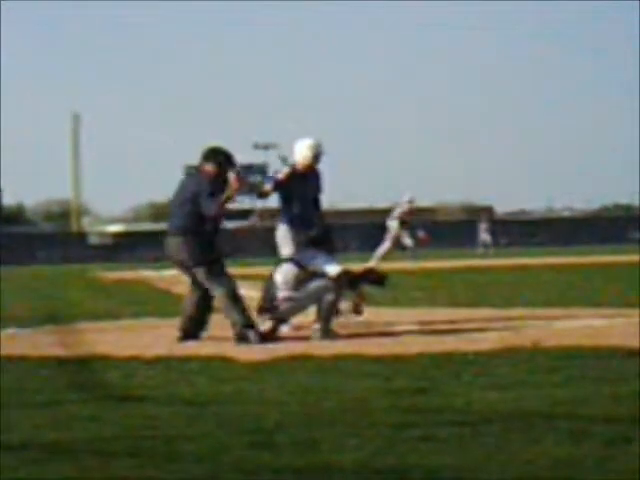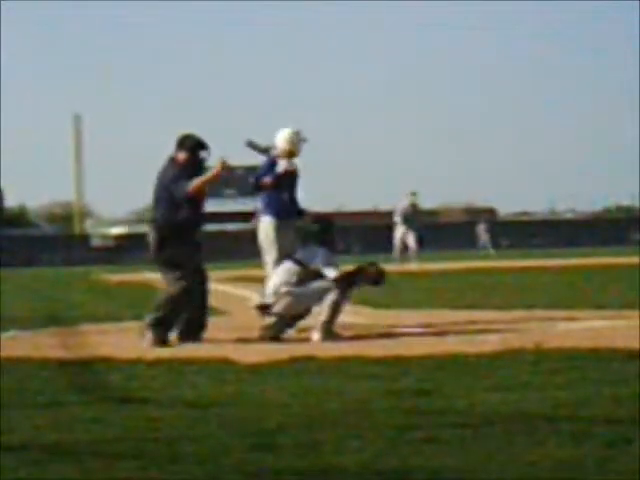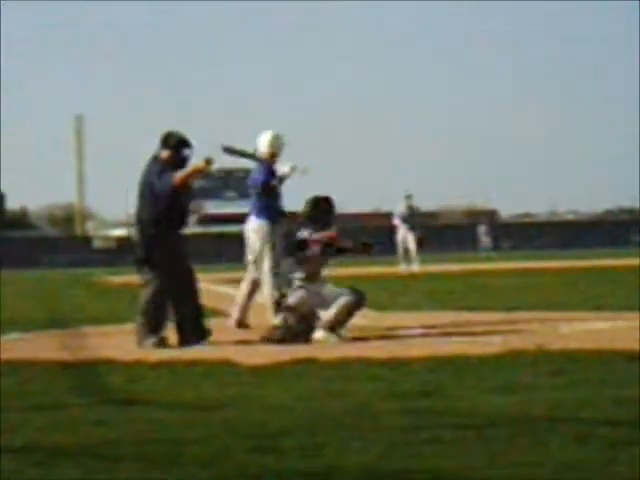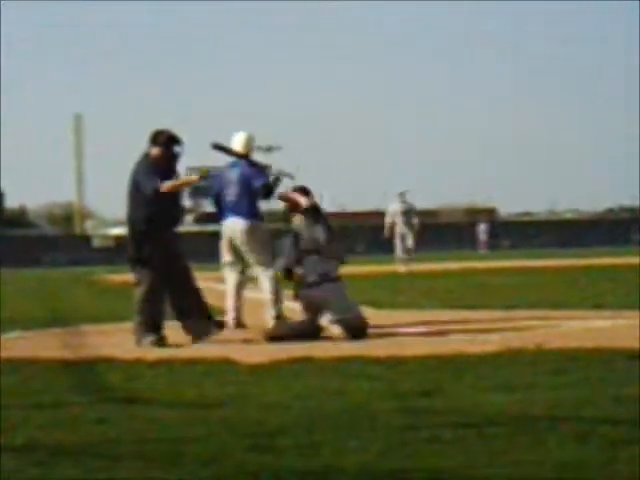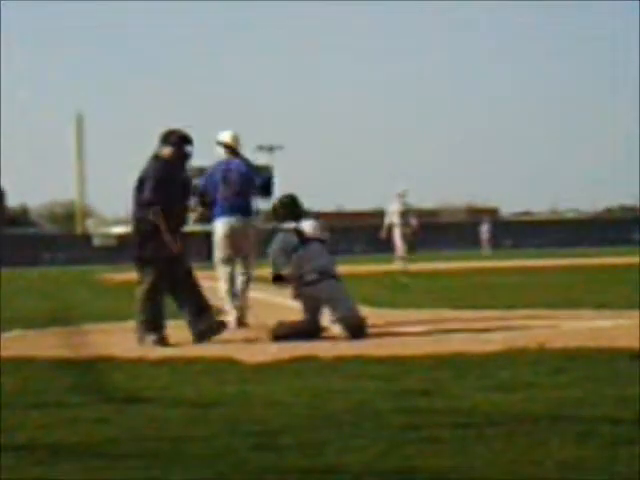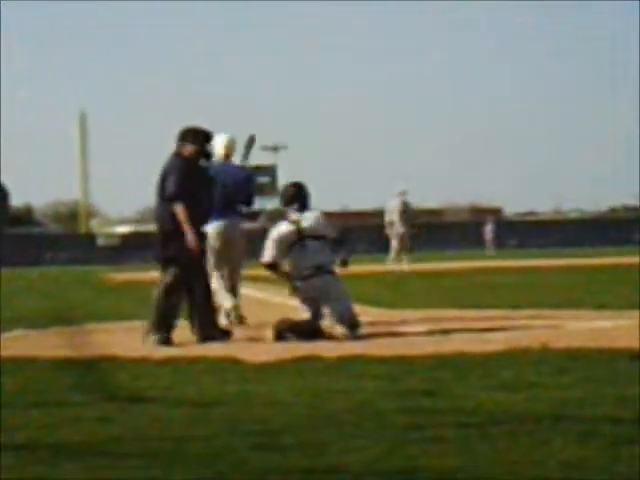
dt=0.3s
person 1, frame 1
left shoulder: (191, 180)
right shoulder: (206, 183)
right elbow: (212, 210)
right wrist: (231, 191)
left hip: (175, 241)
right hip: (192, 242)
left knee: (201, 285)
right knee: (221, 283)
left ankle: (189, 330)
right ankle: (244, 331)
person 1, frame 2
left shoulder: (180, 171)
right shoulder: (175, 172)
right elbow: (188, 190)
right wrist: (211, 175)
left hip: (179, 235)
right hip: (170, 237)
left knee: (195, 283)
right knee: (181, 283)
left ankle: (190, 331)
right ankle: (156, 328)
person 1, frame 3
left shoulder: (169, 170)
right shoulder: (156, 170)
right elbow: (172, 182)
right wrist: (194, 169)
left hip: (171, 236)
right hip: (154, 237)
left knee: (184, 284)
right knee: (157, 286)
left ankle: (190, 333)
right ankle: (147, 333)
person 1, frame 4
left shoulder: (163, 168)
right shoulder: (145, 169)
left elbow: (170, 190)
right elbow: (160, 188)
right wrist: (188, 181)
left hip: (164, 234)
right hip: (147, 236)
left knee: (181, 280)
right knee: (150, 285)
left ankle: (199, 325)
right ankle: (146, 332)
person 1, frame 5
left shoulder: (174, 169)
right shoulder: (155, 170)
right elbow: (152, 207)
right wrist: (167, 237)
left hip: (169, 236)
right hip: (153, 237)
left knee: (184, 281)
right knee: (153, 284)
left ankle: (201, 326)
right ankle: (149, 331)
person 1, frame 6
left shoulder: (193, 167)
right shoulder: (177, 167)
right elbow: (177, 202)
left wrist: (194, 232)
right wrist: (189, 231)
left hip: (191, 233)
right hip: (177, 235)
left knee: (199, 283)
right knee: (172, 283)
left ankle: (206, 329)
right ankle: (158, 330)
person 2, frame 1
left shoulder: (313, 174)
right shoulder: (285, 174)
right elbow: (262, 193)
left wrist: (322, 223)
right wrist: (279, 180)
left hip: (310, 228)
right hip: (289, 228)
left knee: (323, 268)
right knee: (291, 271)
person 2, frame 2
left shoulder: (291, 168)
right shoulder: (271, 163)
right elbow: (257, 185)
left wrist: (301, 212)
right wrist: (278, 172)
left hip: (288, 221)
right hip: (271, 221)
right knee: (275, 266)
person 2, frame 3
left shoulder: (262, 167)
right shoulder: (265, 167)
right elbow: (265, 189)
left wrist: (282, 213)
right wrist: (283, 175)
left hip: (253, 223)
right hip: (264, 225)
left knee: (255, 273)
right knee: (270, 271)
left ankle: (238, 316)
right ankle: (278, 318)
person 2, frame 4
left shoulder: (221, 172)
right shoulder: (254, 168)
left elbow: (217, 201)
right elbow: (266, 193)
right wrist: (276, 178)
left hip: (227, 224)
right hip: (247, 225)
left knee: (233, 272)
right knee: (266, 269)
left ankle: (233, 317)
right ankle: (274, 315)
person 2, frame 5
left shoulder: (212, 172)
right shoulder: (247, 167)
left elbow: (203, 201)
right elbow: (265, 191)
right wrist: (266, 176)
left hip: (222, 223)
right hip: (244, 221)
left knee: (226, 272)
right knee: (245, 269)
left ankle: (236, 316)
right ankle: (239, 313)
person 2, frame 6
left shoulder: (207, 172)
right shoulder: (243, 173)
right elbow: (248, 202)
left hip: (213, 226)
right hip: (234, 224)
left knee: (217, 274)
right knee: (233, 273)
left ankle: (231, 307)
right ankle: (228, 314)
person 3, frame 1
left shoulder: (302, 255)
right elbow: (345, 276)
left hip: (271, 304)
right hip: (283, 301)
right knee: (334, 284)
left ankle: (273, 324)
right ankle: (321, 329)
person 3, frame 2
left shoulder: (306, 251)
right shoulder: (321, 252)
right elbow: (340, 279)
right wrist: (363, 273)
left hip: (273, 300)
right knee: (339, 286)
left ankle: (273, 327)
right ankle: (323, 330)
person 3, frame 3
left shoulder: (319, 233)
right shoulder: (308, 233)
left elbow: (337, 248)
right elbow: (296, 246)
left wrist: (357, 247)
right wrist: (327, 236)
left hip: (297, 292)
right hip: (299, 290)
left knee: (308, 325)
right knee: (356, 296)
left ankle: (279, 331)
right ankle: (325, 329)
person 3, frame 4
left shoulder: (291, 239)
right shoulder: (308, 220)
left elbow: (285, 271)
left hip: (306, 288)
right hip: (326, 285)
left knee: (312, 327)
right knee: (359, 328)
left ankle: (278, 332)
right ankle: (332, 319)
person 3, frame 5
left shoulder: (279, 240)
right shoulder: (314, 225)
left elbow: (277, 277)
left hip: (303, 288)
right hip: (327, 282)
left knee: (311, 325)
right knee: (357, 329)
left ankle: (283, 330)
person 3, frame 6
left shoulder: (278, 230)
right shoulder: (316, 217)
left elbow: (268, 263)
right elbow: (337, 241)
left wrist: (289, 278)
right wrist: (343, 255)
left hip: (301, 284)
right hip: (324, 278)
left knee: (315, 327)
right knee: (350, 325)
left ankle: (285, 326)
